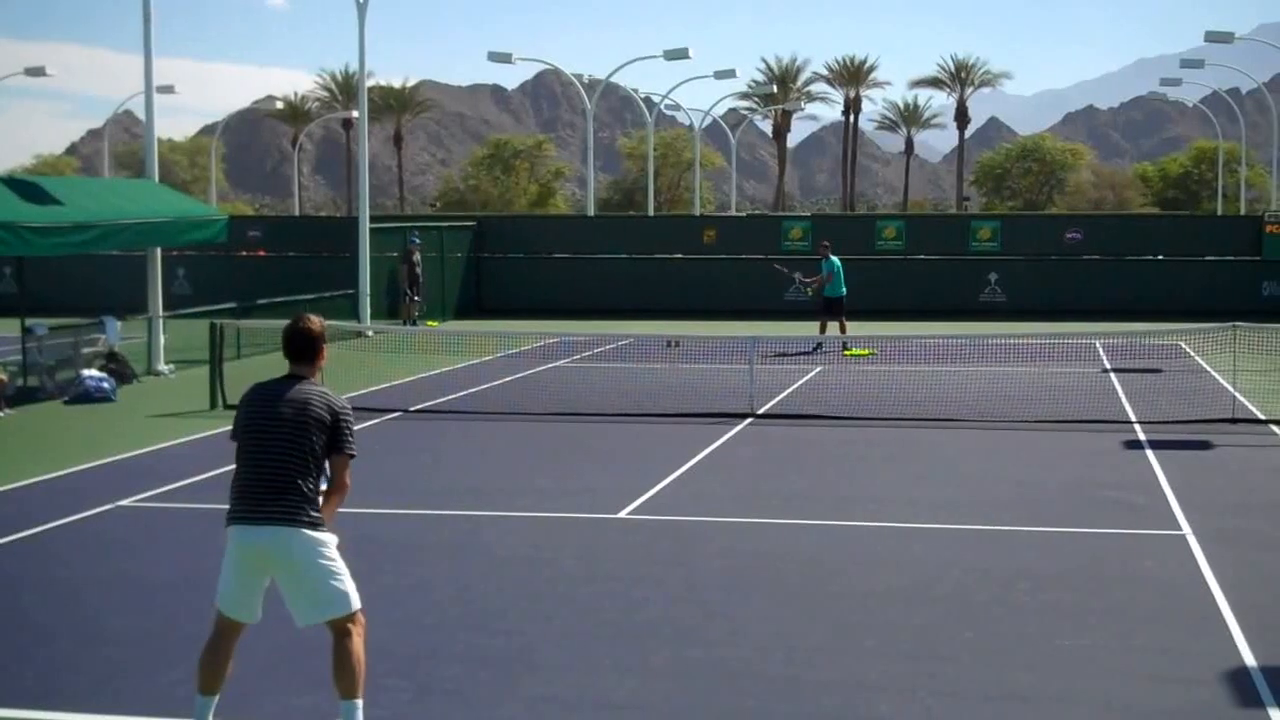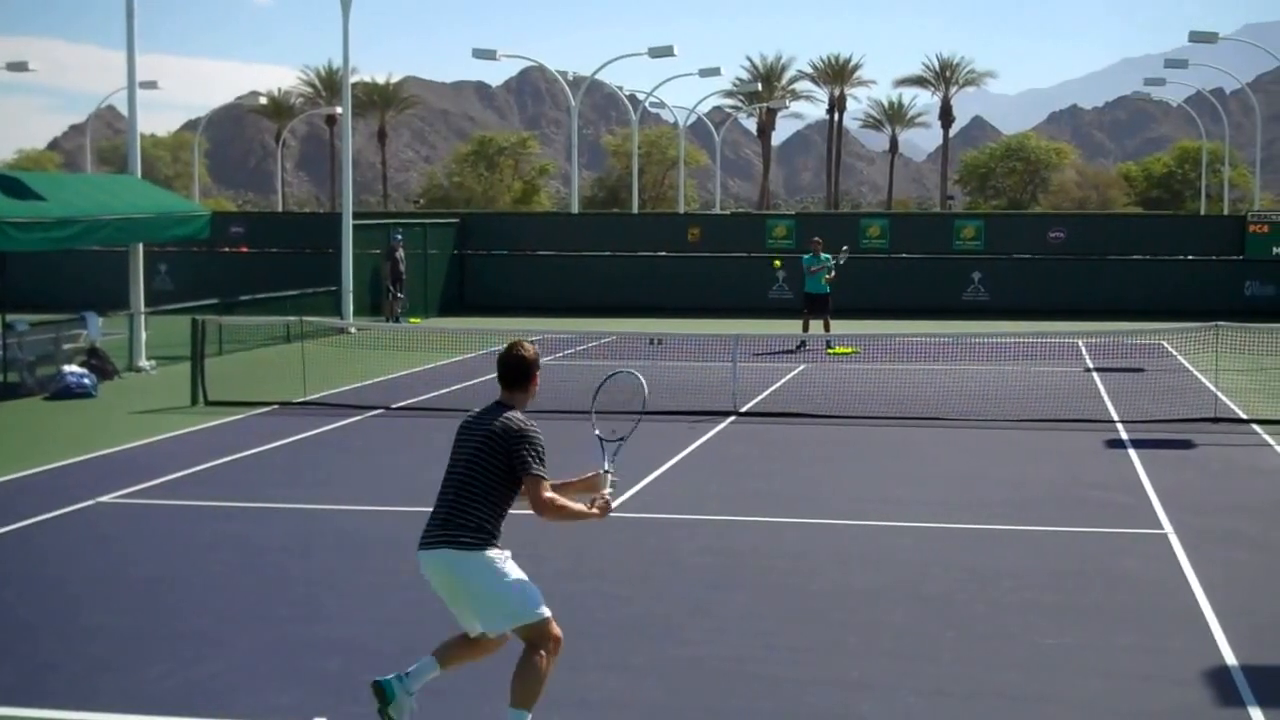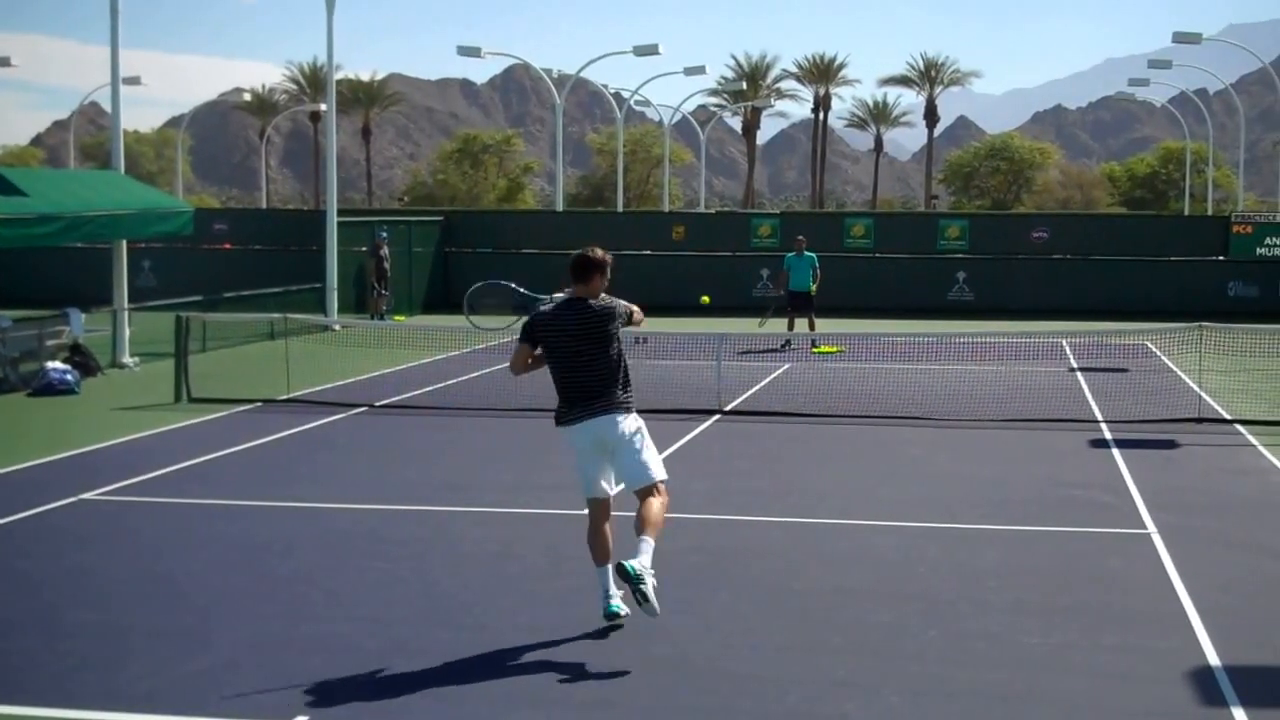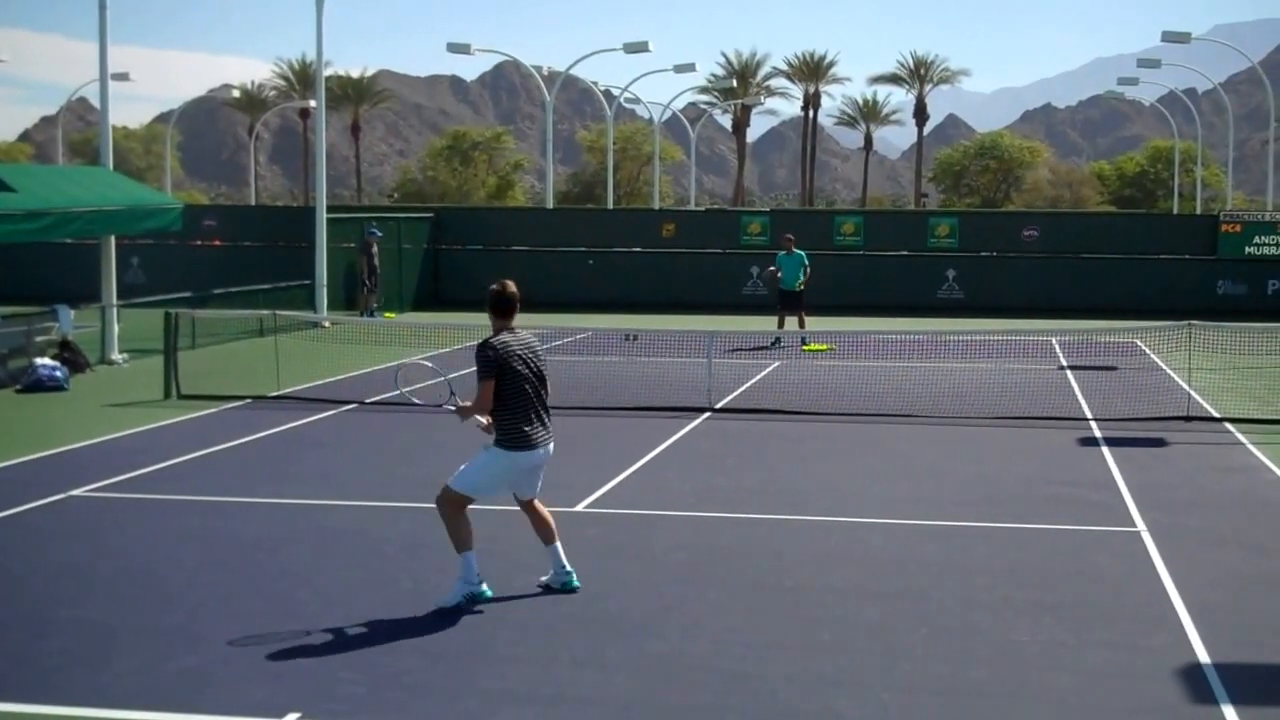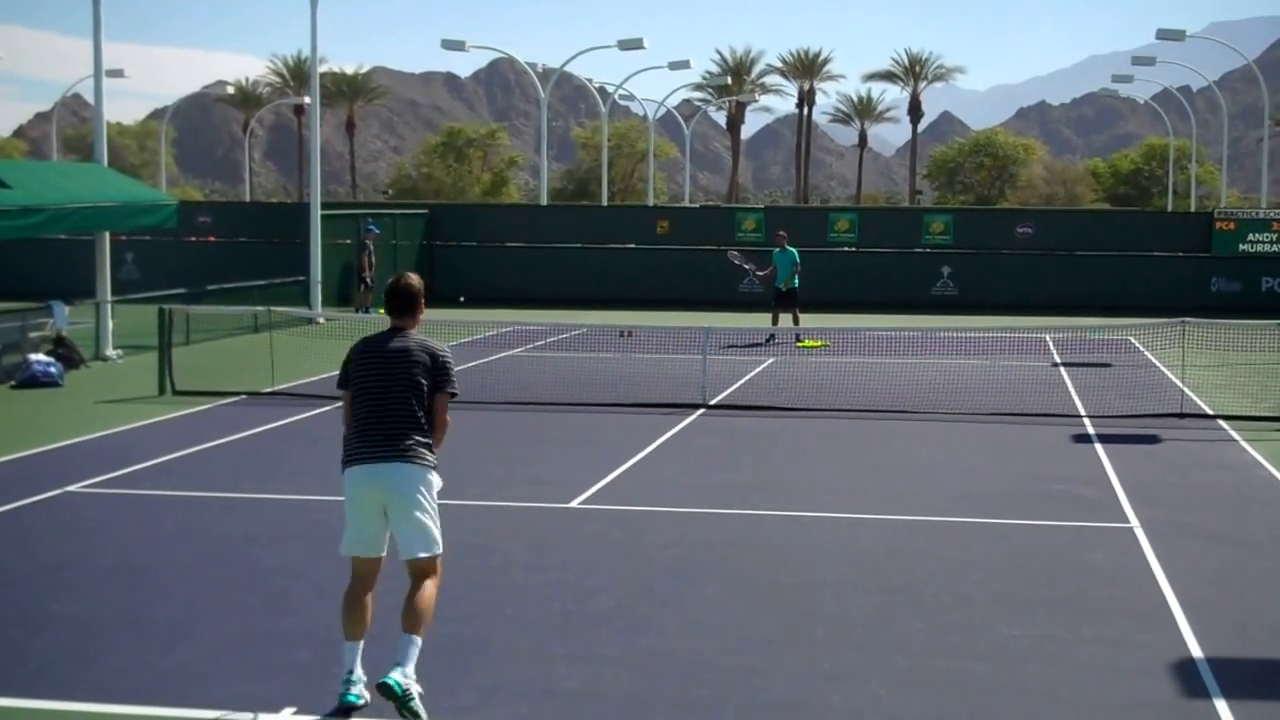
dt=1s
person 1, frame 1
left shoulder: (252, 397)
right shoulder: (335, 406)
right elbow: (340, 484)
right wrist: (323, 514)
left hip: (243, 528)
right hip: (299, 531)
left knee: (226, 627)
right knee: (350, 627)
person 1, frame 2
left shoulder: (474, 421)
right shoulder: (523, 430)
right elbow: (541, 503)
left wrist: (580, 486)
right wrist: (590, 511)
left hip: (437, 550)
right hip: (471, 554)
left knee: (489, 637)
right knee: (545, 640)
left ankle: (402, 684)
person 1, frame 3
left shoulder: (540, 319)
right shoulder: (607, 310)
left elbow: (516, 367)
right elbow: (636, 315)
left hip: (574, 426)
right hip: (617, 418)
left knee: (599, 510)
right knee: (654, 494)
left ankle: (611, 598)
right ankle: (639, 566)
person 1, frame 4
left shoulder: (489, 347)
right shoulder: (531, 342)
left elbow: (485, 403)
left wrist: (468, 410)
left hip: (512, 447)
right hip: (542, 442)
left knee: (449, 501)
right knee: (528, 501)
left ankle: (471, 583)
right ankle: (562, 572)
person 1, frame 5
left shoulder: (359, 351)
right shoulder: (436, 353)
left elbow: (348, 416)
right elbow: (441, 419)
left hip: (359, 471)
right hip: (410, 471)
left knee: (363, 577)
right knee: (426, 574)
left ankle: (352, 679)
right ankle: (403, 673)
